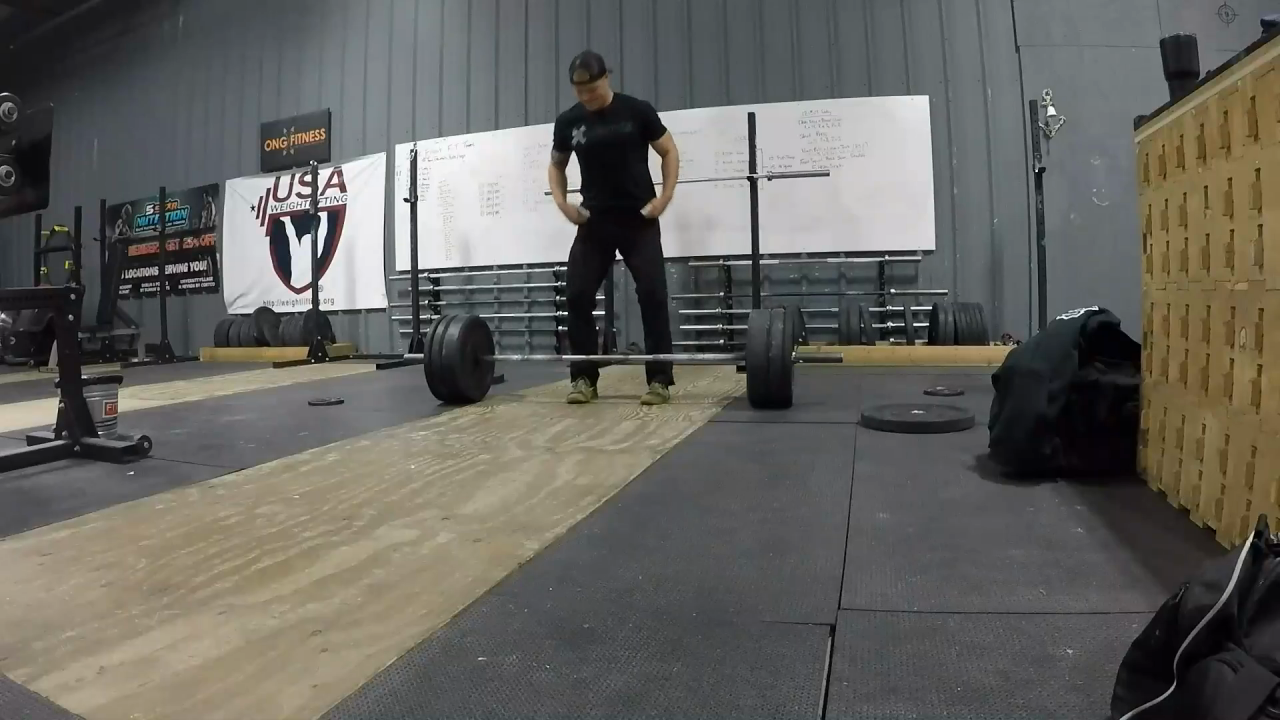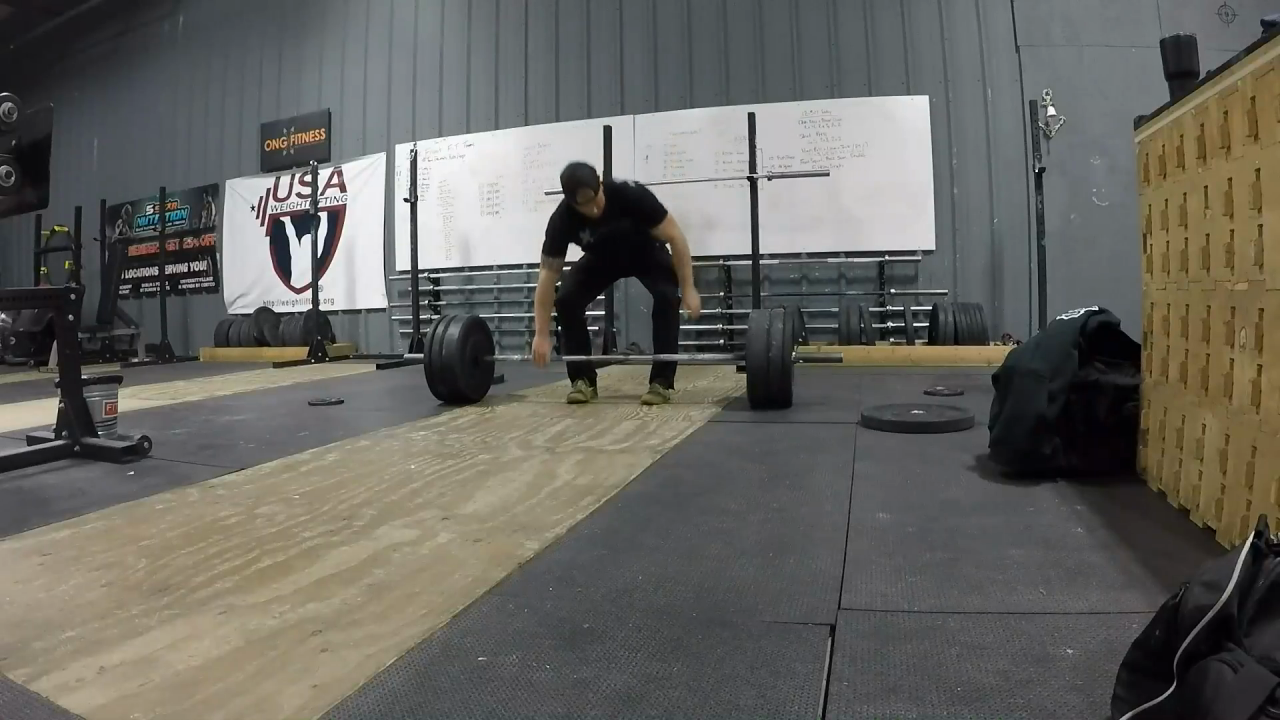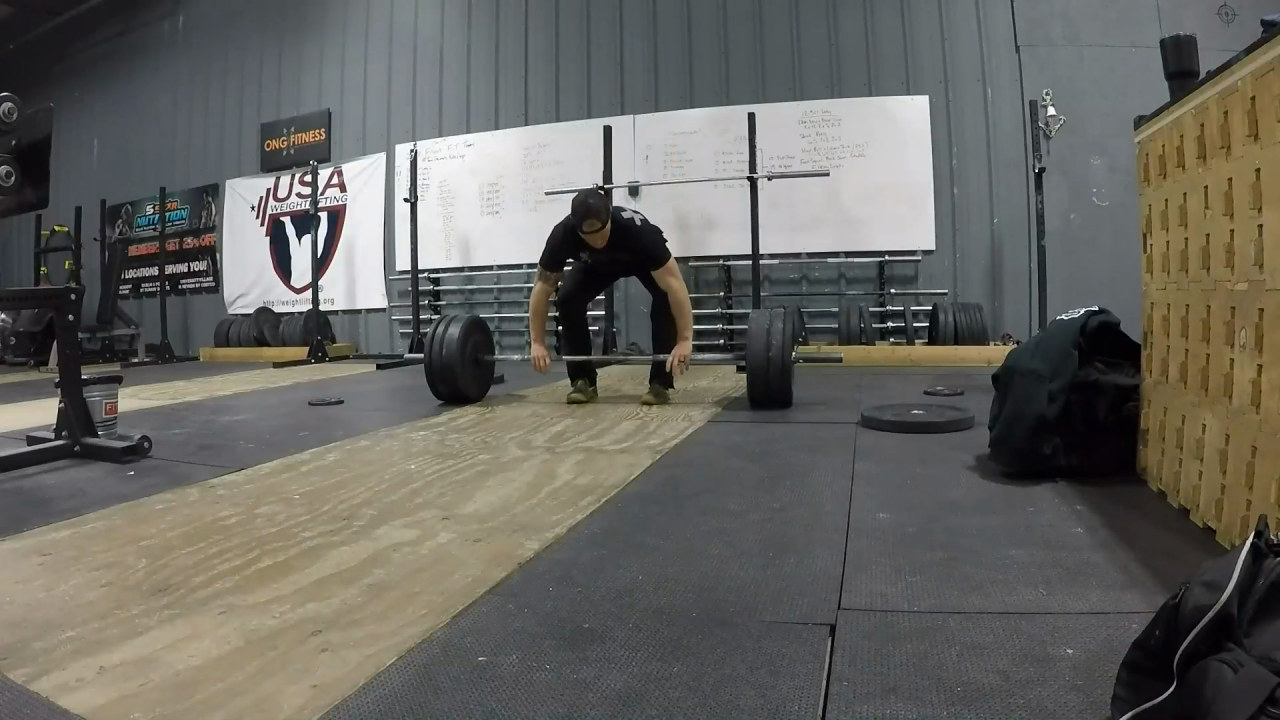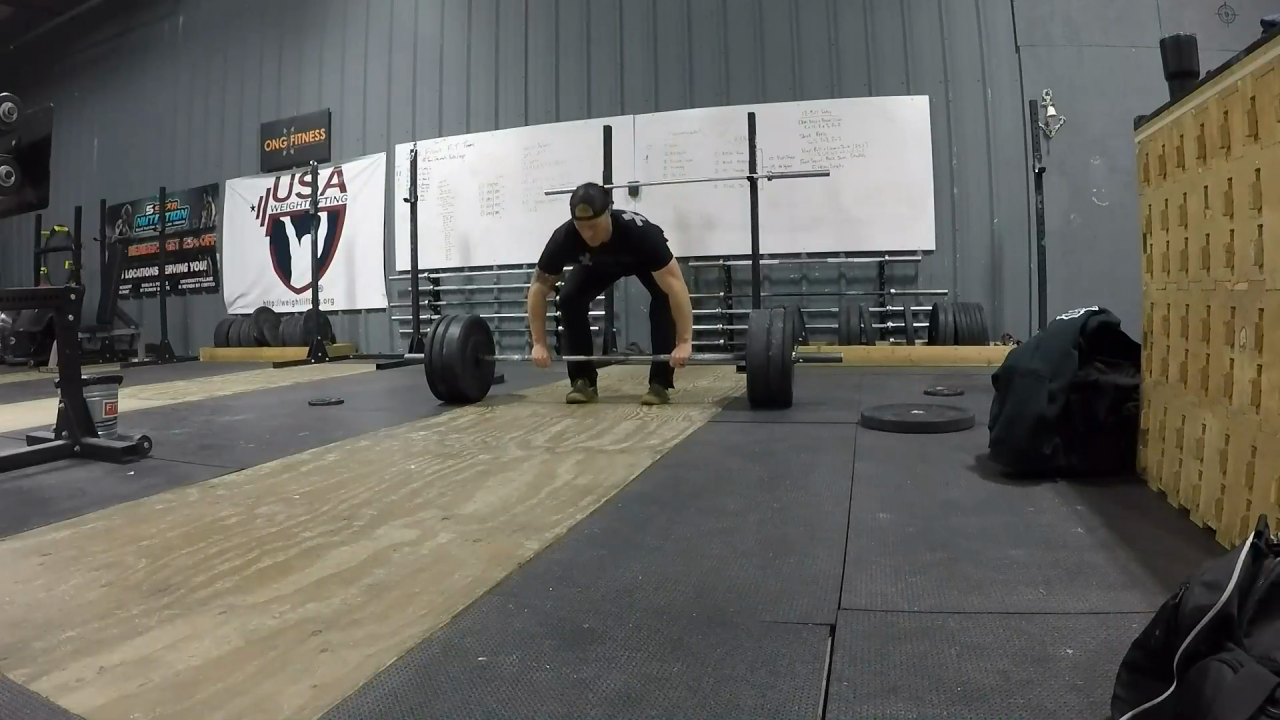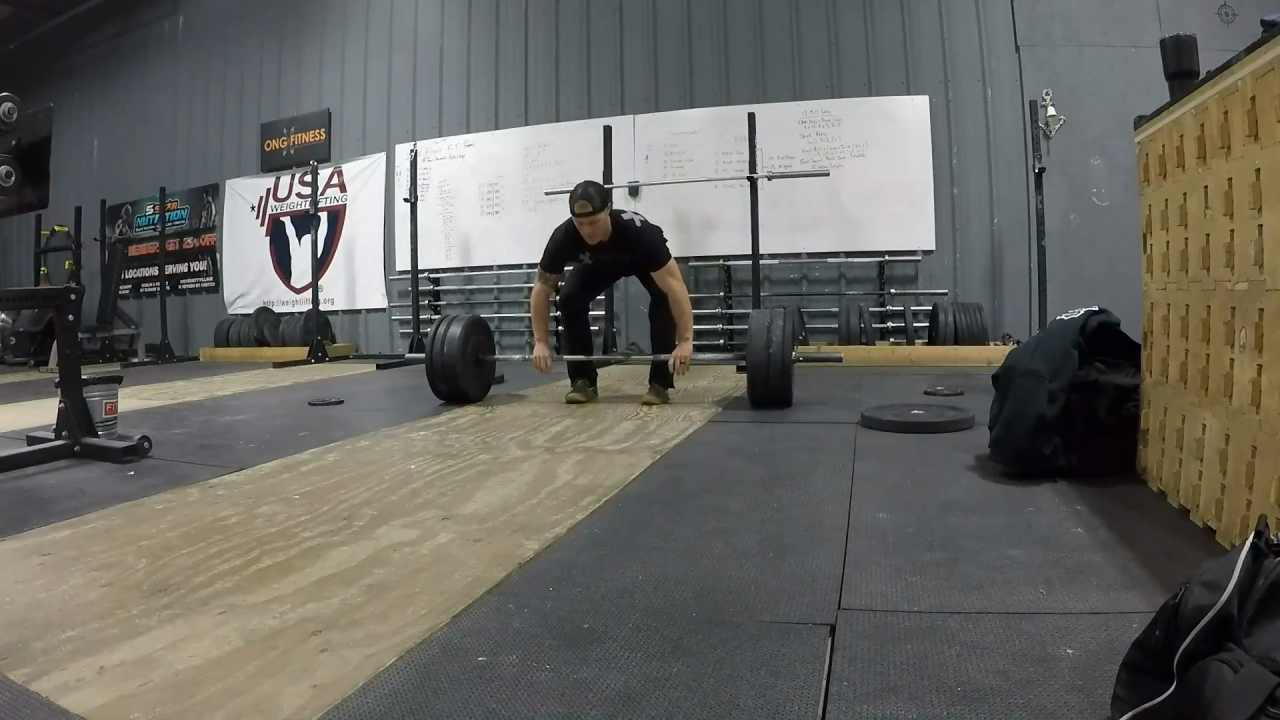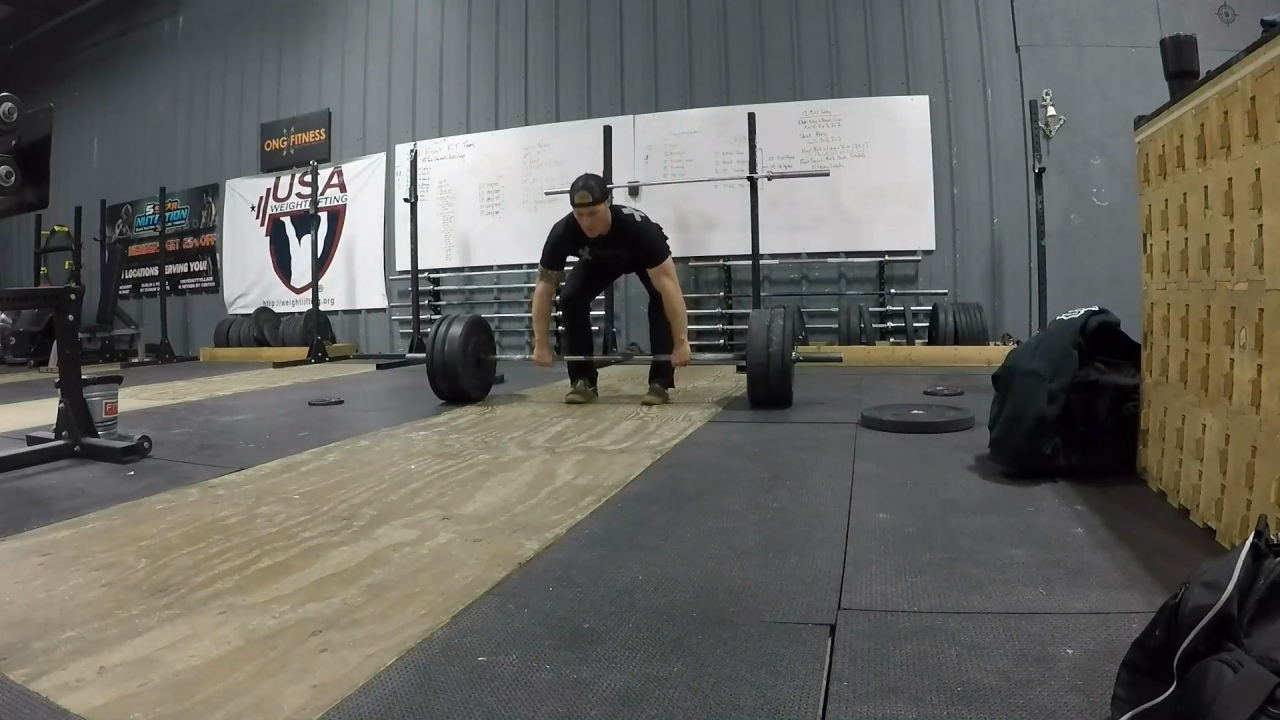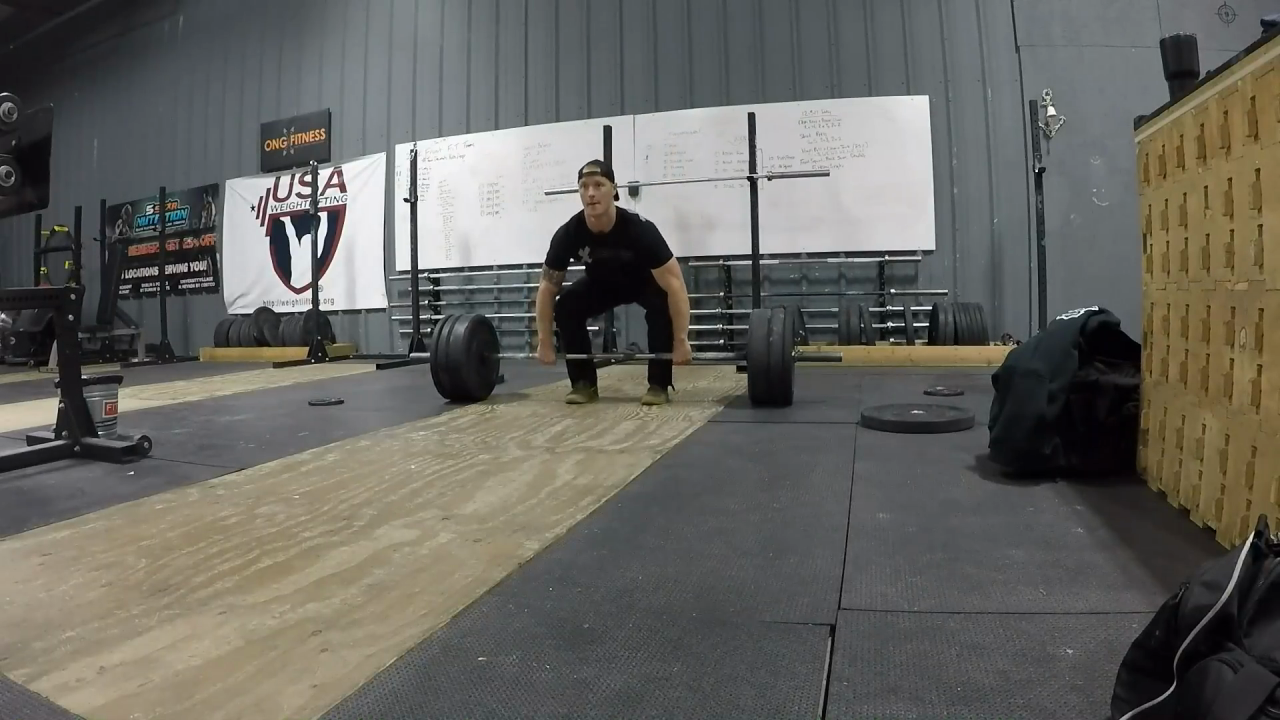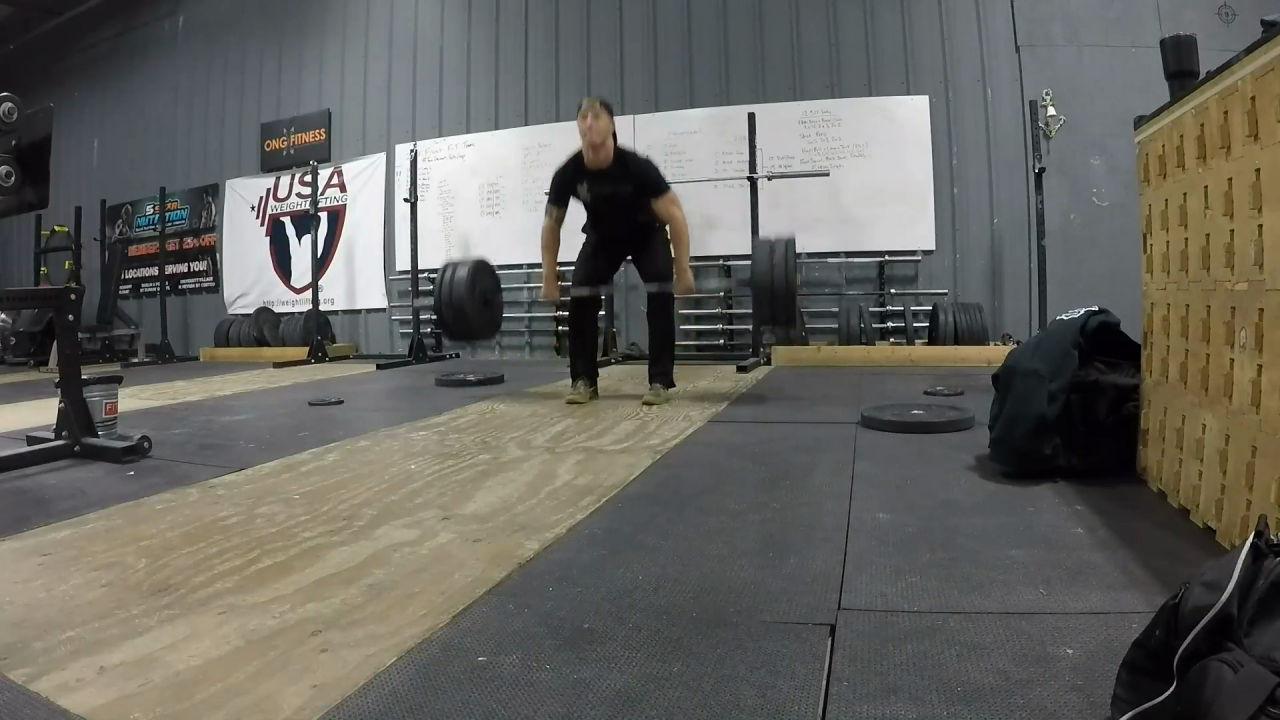
dt=0.5s
person 1, frame 1
left shoulder: (637, 111)
right shoulder: (567, 122)
left elbow: (669, 152)
right elbow: (556, 166)
left wrist: (665, 196)
right wrist: (562, 202)
left hip: (638, 219)
right hip: (593, 221)
left knee: (652, 294)
right knee: (578, 295)
left ankle: (659, 380)
right ankle: (584, 378)
person 1, frame 2
left shoulder: (631, 195)
right shoulder: (562, 220)
left elbow: (674, 236)
right elbow: (547, 275)
left wrist: (688, 289)
right wrist: (541, 334)
left hip: (646, 254)
right hip: (599, 259)
left knee: (668, 296)
right knee: (565, 299)
left ankle: (661, 381)
right ankle: (583, 379)
person 1, frame 3
left shoulder: (635, 228)
right shoulder: (562, 235)
left elbow: (674, 284)
right elbow: (542, 289)
left wrist: (684, 340)
right wrist: (537, 342)
left hip: (641, 259)
right hip: (596, 264)
left knee: (666, 296)
right knee: (567, 299)
left ankle: (660, 382)
right ankle: (583, 380)
person 1, frame 4
left shoulder: (638, 231)
right shoulder: (563, 238)
left elbow: (676, 287)
right elbow: (538, 289)
left wrist: (683, 342)
right wrist: (539, 343)
left hip: (642, 259)
right hip: (598, 264)
left knee: (664, 297)
right knee: (569, 299)
left ankle: (660, 383)
right ankle: (583, 381)
person 1, frame 5
left shoulder: (638, 231)
right shoulder: (563, 238)
left elbow: (675, 287)
right elbow: (541, 290)
left wrist: (685, 342)
right wrist: (541, 342)
left hip: (642, 259)
right hip: (597, 264)
left knee: (663, 297)
right knee: (569, 298)
left ankle: (660, 383)
right ankle: (583, 380)
person 1, frame 6
left shoulder: (638, 227)
right shoulder: (562, 234)
left elbow: (669, 287)
right elbow: (544, 289)
left wrist: (681, 343)
right wrist: (541, 344)
left hip: (642, 255)
right hip: (598, 259)
left knee: (660, 297)
right knee: (571, 297)
left ankle: (659, 383)
right ankle: (583, 381)
person 1, frame 7
left shoulder: (639, 230)
right shoulder: (568, 235)
left elbow: (675, 285)
right elbow: (547, 289)
left wrist: (681, 341)
right wrist: (545, 342)
left hip: (643, 282)
right hip: (601, 284)
left knee: (661, 303)
right knee: (565, 304)
left ankle: (658, 383)
right ankle: (584, 382)
person 1, frame 8
left shoulder: (636, 167)
right shoulder: (568, 172)
left elbow: (674, 217)
right elbow: (551, 227)
left wrist: (682, 271)
right wrist: (549, 279)
left hip: (645, 232)
right hip: (601, 236)
left knee: (660, 297)
right knee: (581, 296)
left ankle: (660, 382)
right ankle: (584, 381)
